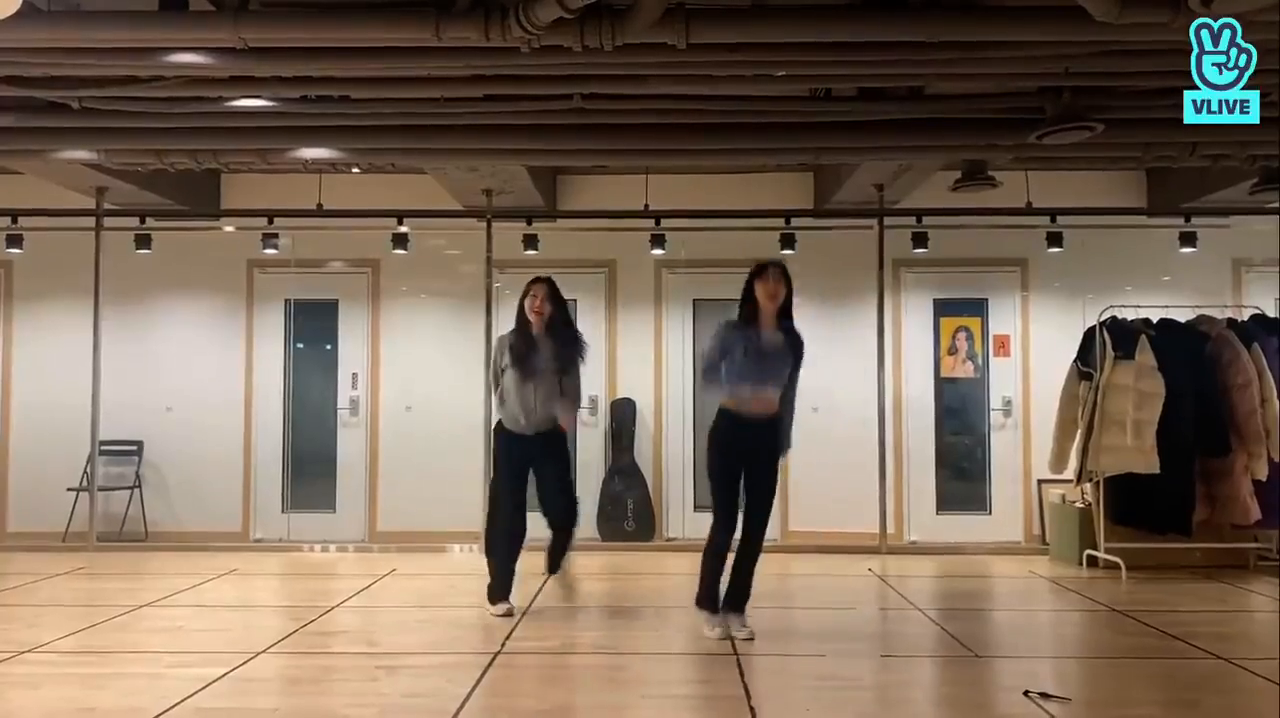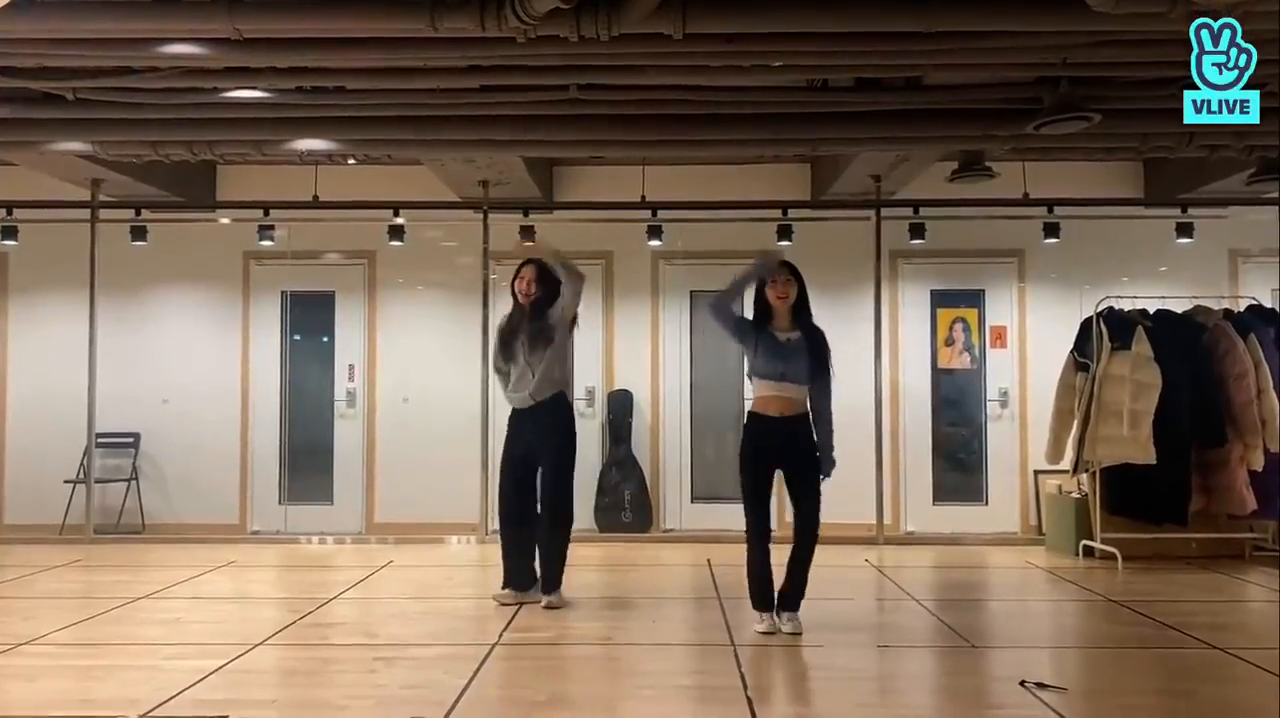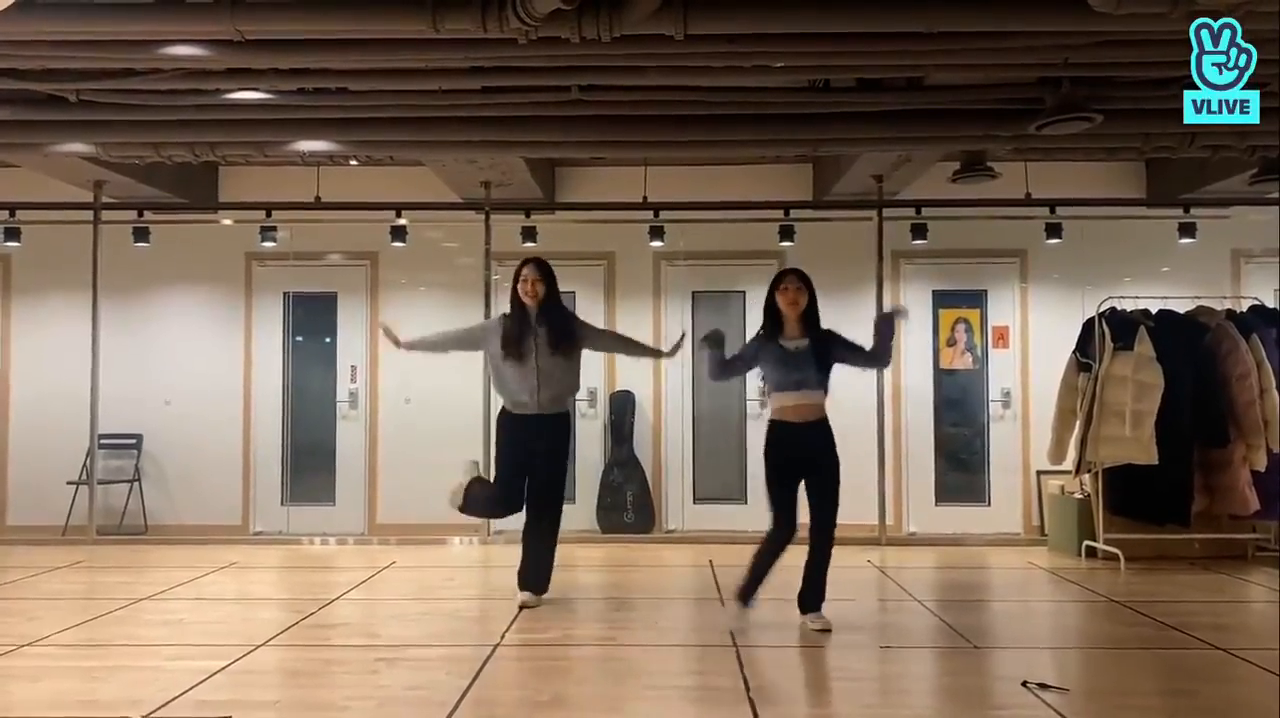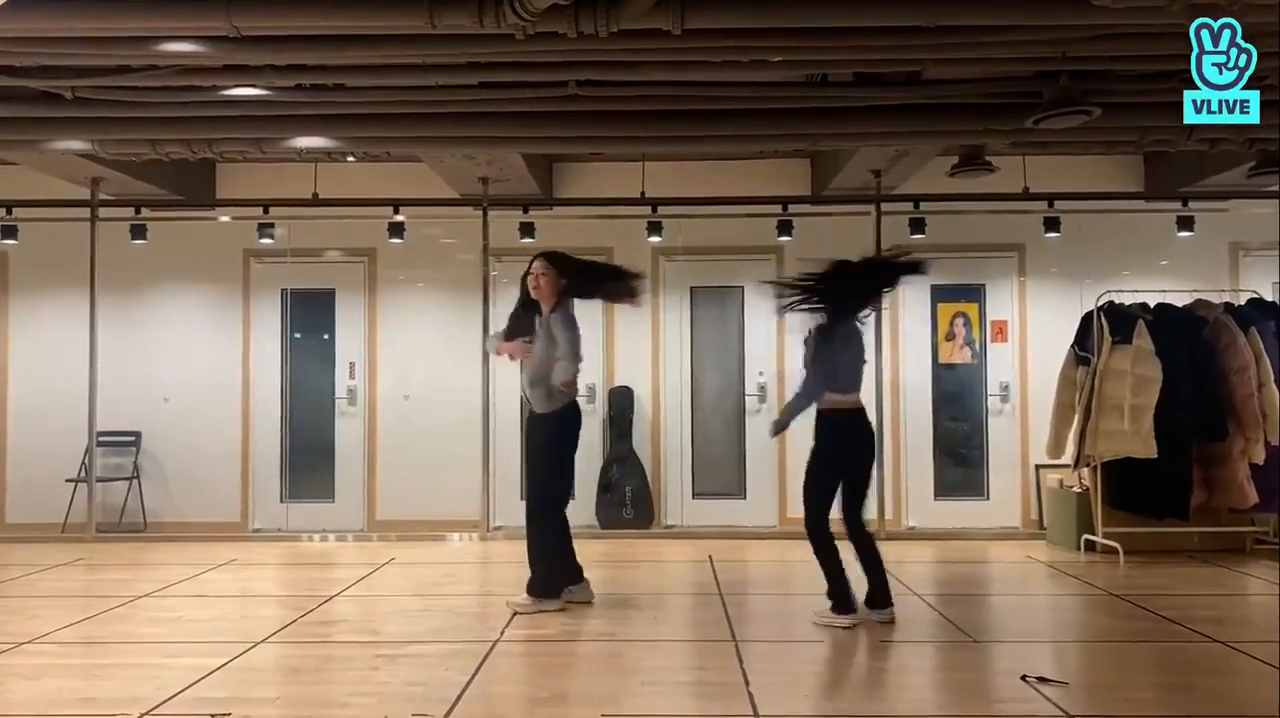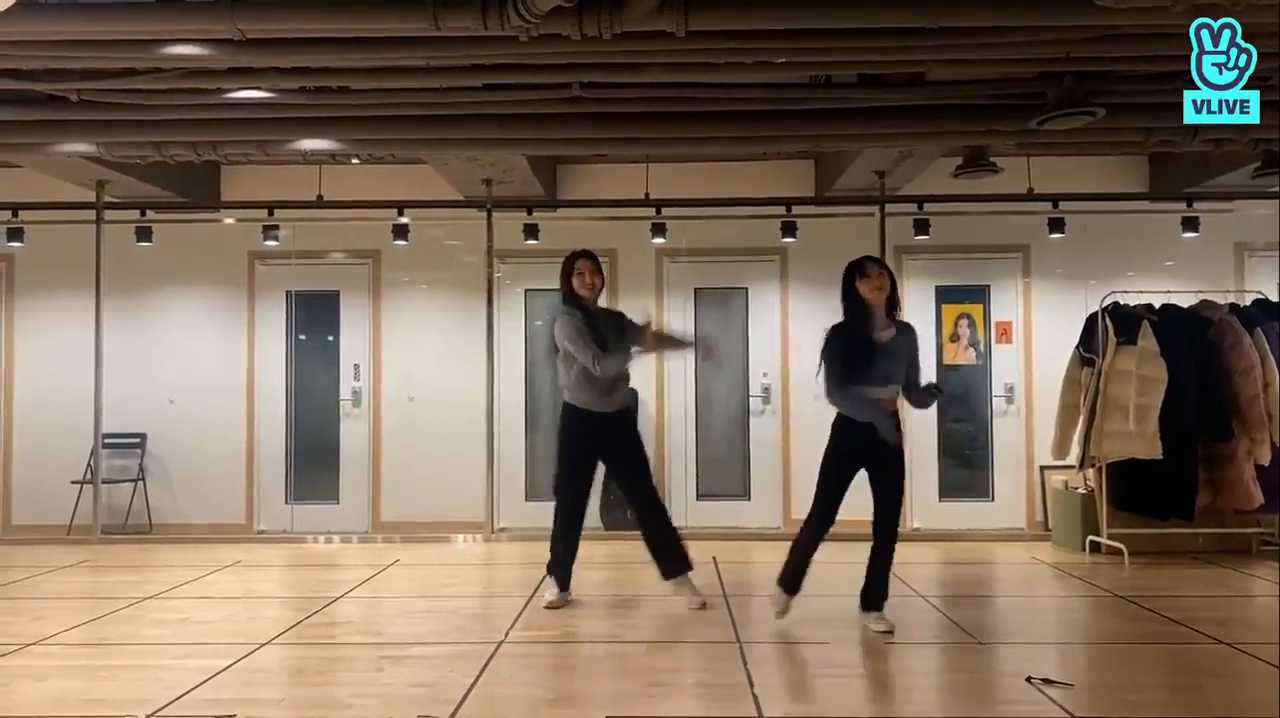
dt=1s
person 1, frame 1
left shoulder: (790, 342)
right shoulder: (731, 331)
right elbow: (707, 374)
left wrist: (784, 435)
right wrist: (729, 391)
left hip: (762, 443)
right hip: (727, 434)
left knee: (756, 529)
right knee: (724, 523)
left ankle: (735, 610)
right ankle: (710, 608)
person 1, frame 2
left shoulder: (813, 337)
right shoulder: (751, 333)
left elbow: (822, 397)
right elbow: (717, 307)
left wrist: (826, 447)
right wrist: (754, 272)
left hip: (799, 434)
right hip: (759, 433)
left knee: (808, 526)
right knee: (757, 527)
left ankle: (788, 607)
right ankle: (764, 608)
person 1, frame 3
left shoulder: (825, 342)
right shoulder: (763, 344)
left elbow: (875, 360)
right elbow: (721, 373)
left wrist: (885, 328)
right wrist: (714, 347)
left hip: (820, 439)
right hip: (781, 439)
left knee: (824, 528)
right knee: (784, 528)
left ankle: (811, 606)
right ankle: (744, 596)
person 1, frame 4
left shoulder: (825, 335)
right shoulder: (849, 333)
left elbow: (813, 389)
left wrist: (783, 419)
left hip: (832, 432)
right hip: (856, 430)
left knee: (816, 521)
right knee: (855, 521)
left ankle: (843, 606)
right ankle: (879, 602)
person 1, frame 5
left shoulder: (905, 335)
right shoulder: (841, 335)
left elbow: (912, 389)
right elbow: (835, 393)
left wrist: (926, 395)
right wrist: (876, 415)
left hip: (888, 435)
right hip: (849, 432)
left knee: (888, 523)
right knee: (821, 517)
left ankle: (872, 605)
right ankle: (788, 586)
person 2, frame 1
left shoulder: (564, 348)
right shoulder: (507, 344)
left elbow: (571, 396)
right elbow: (497, 390)
left wrist: (567, 413)
right wrist: (507, 419)
left hip: (550, 438)
right hip: (511, 437)
left knee: (562, 510)
right knee: (506, 515)
left ankle: (556, 565)
right ankle: (499, 594)
person 2, frame 2
left shoulder: (556, 316)
right shoulder: (508, 327)
left elbow: (576, 281)
left wrist: (548, 253)
right wrist: (514, 397)
left hip: (554, 416)
right hip: (521, 419)
left knee: (555, 501)
right knee: (511, 502)
left ankle: (551, 586)
right ankle: (521, 583)
person 2, frame 3
left shoulder: (567, 327)
right shoulder: (501, 328)
left elbow: (611, 341)
right elbow: (456, 338)
left wrist: (659, 352)
right wrist: (406, 344)
left hip: (554, 424)
right hip: (514, 421)
left knee: (545, 507)
right knee: (506, 498)
left ankle: (532, 585)
right ankle: (471, 488)
person 2, frame 4
left shoulder: (562, 319)
right shoulder: (529, 317)
left elbow: (570, 360)
right elbow: (493, 341)
left wrist: (560, 384)
right wrist: (506, 346)
left hip: (557, 418)
right hip: (542, 418)
left knee: (542, 504)
right knee: (547, 503)
left ankle: (544, 591)
right ankle: (572, 582)
person 2, frame 5
left shoulder: (615, 320)
right shoulder: (567, 322)
left elbow: (650, 340)
right elbow: (598, 365)
left wrist: (691, 343)
right wrist: (644, 340)
left hip: (620, 419)
right hip: (580, 420)
left knee: (646, 500)
right knee: (570, 504)
left ankle: (679, 575)
right ankle: (559, 583)
